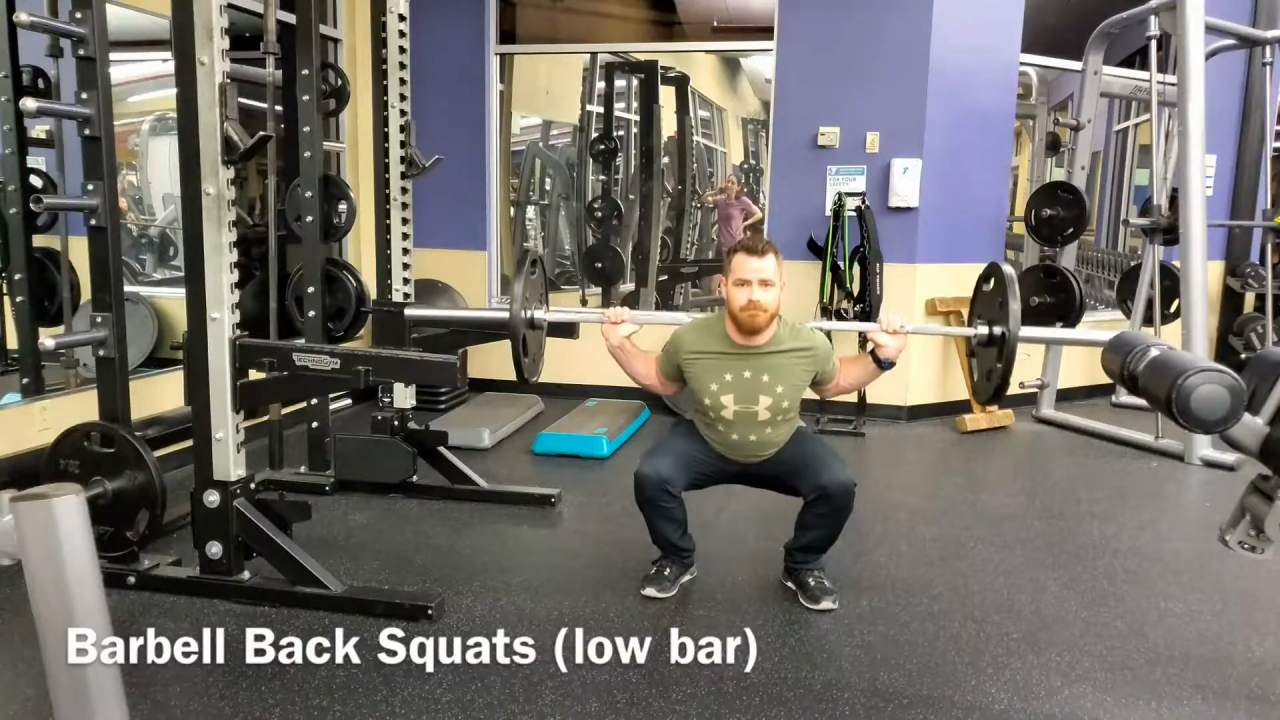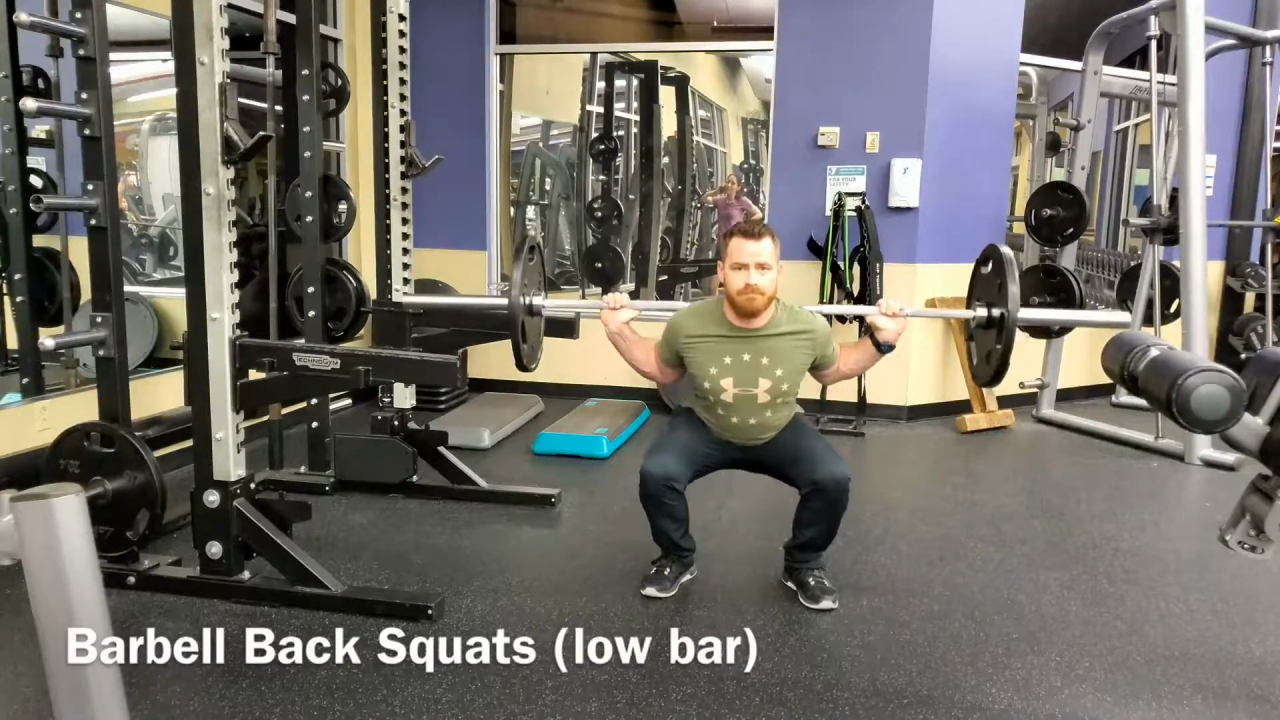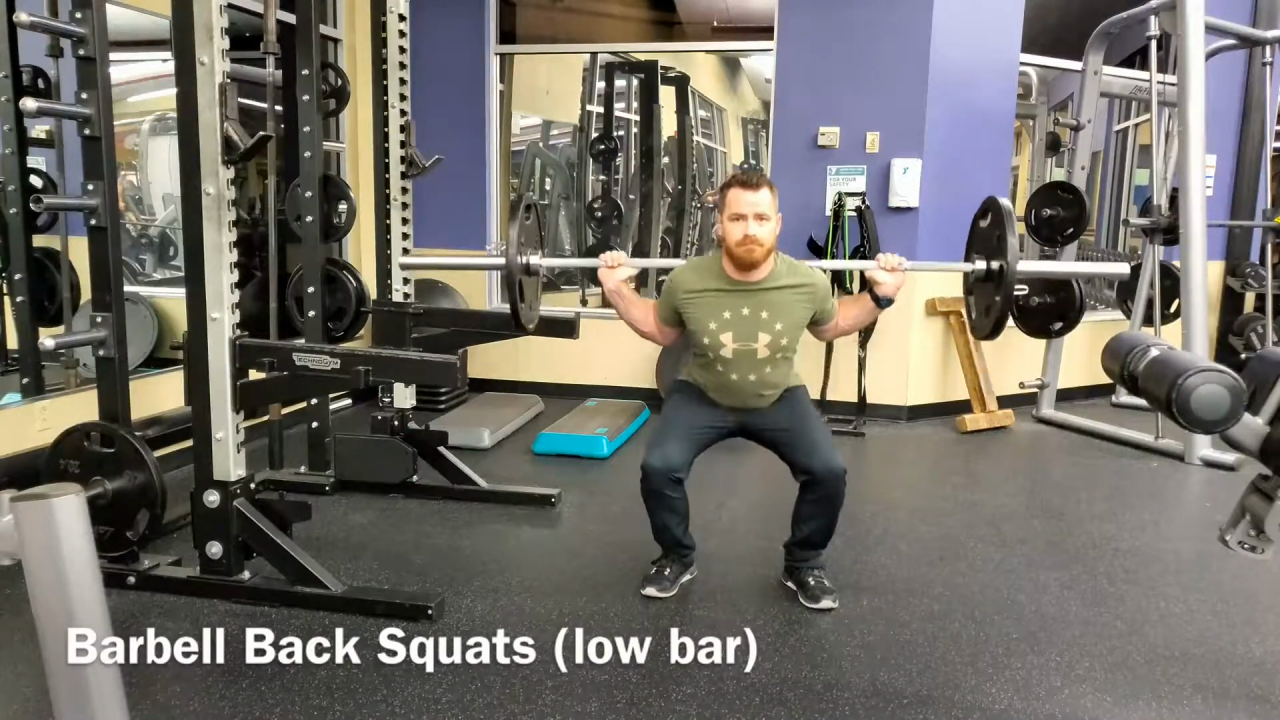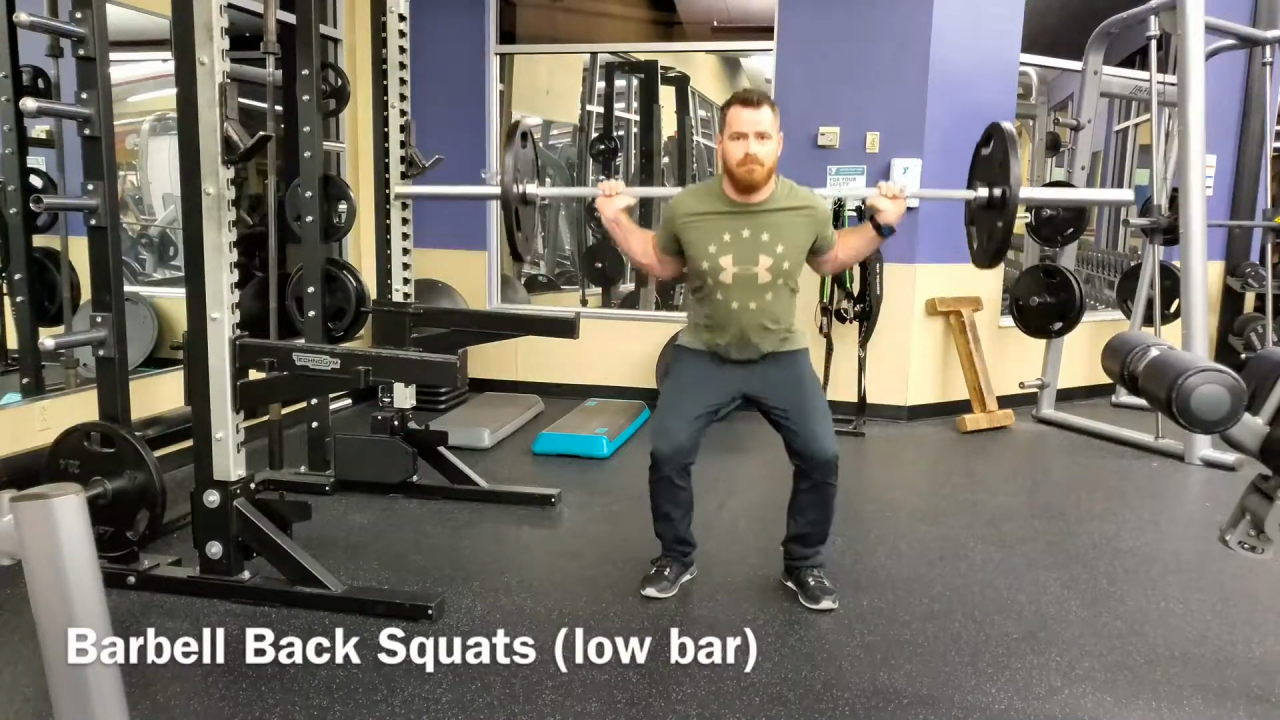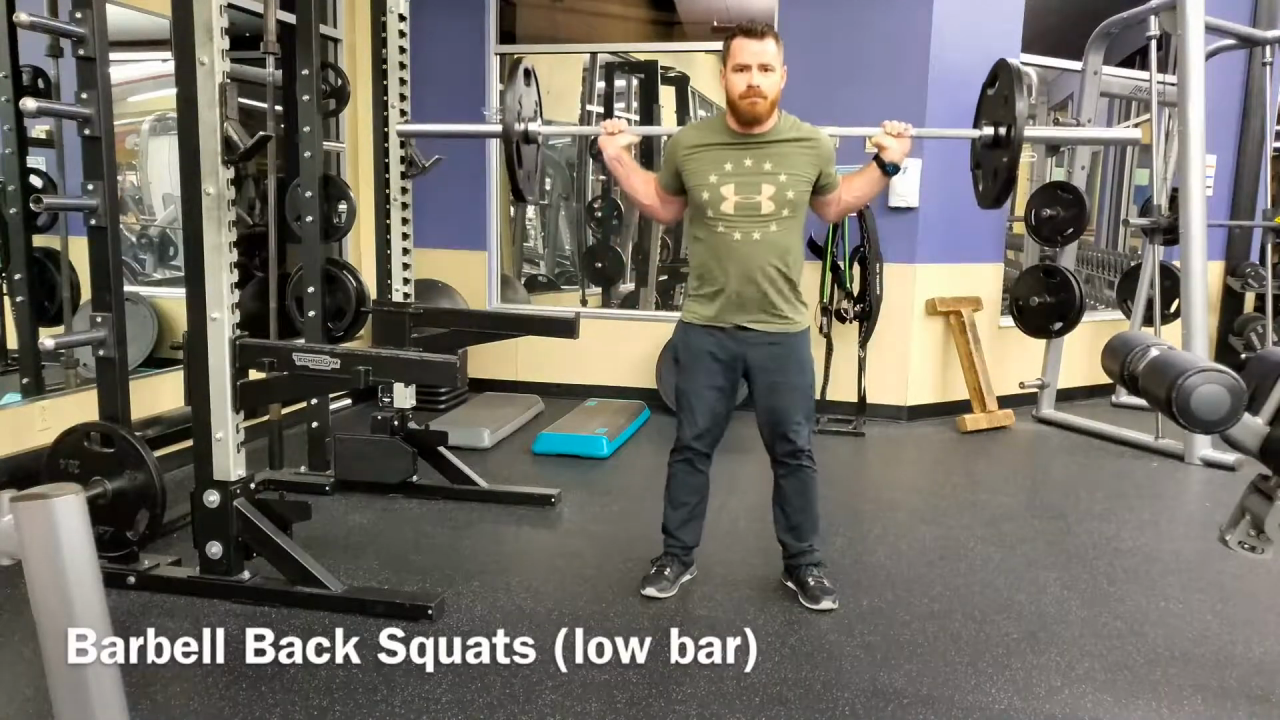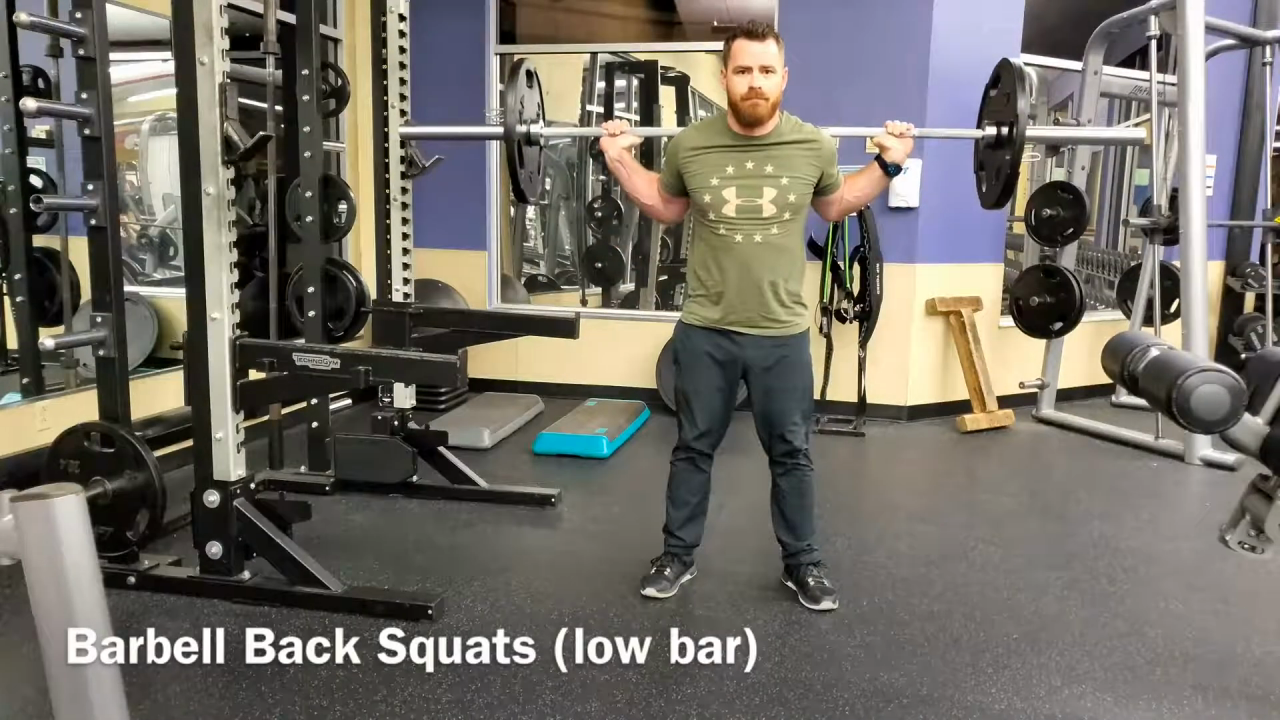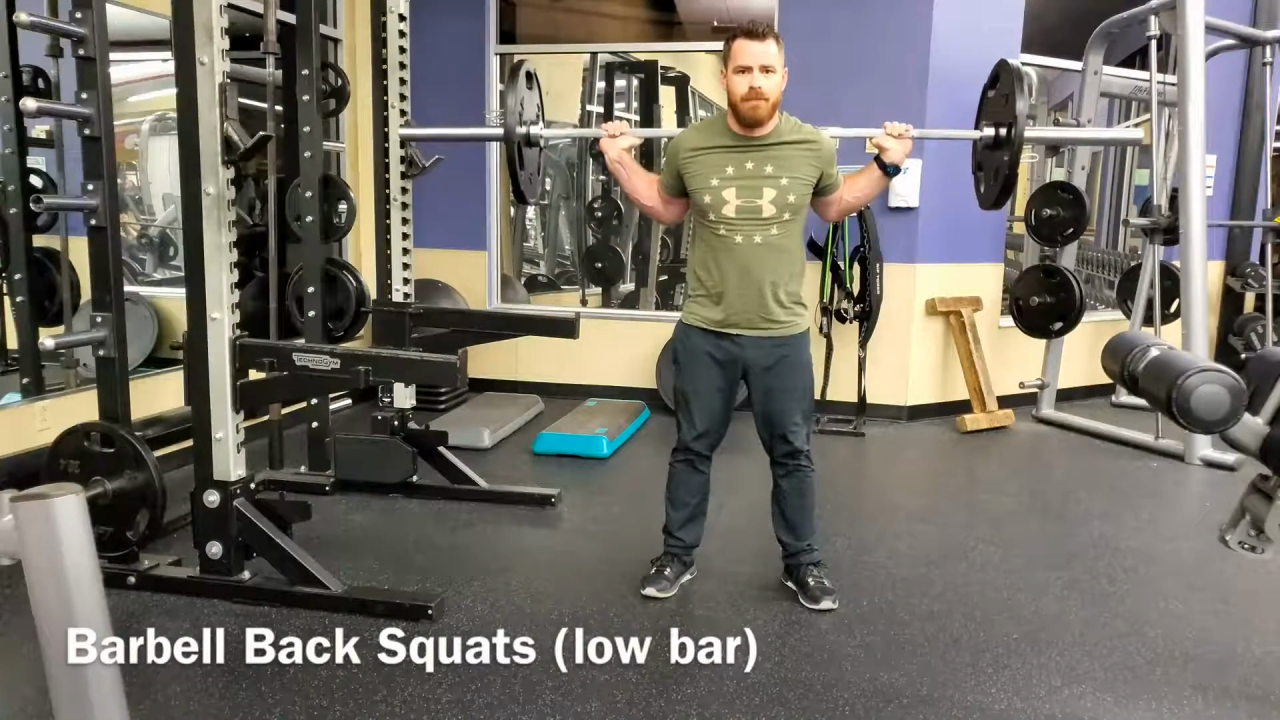
dt=0.4s
person 1, frame 1
left shoulder: (810, 345)
right shoulder: (690, 341)
left elbow: (833, 384)
right elbow: (662, 382)
left wrist: (880, 359)
right wrist: (619, 345)
left hip: (782, 448)
right hip: (705, 444)
left knee: (838, 485)
right knee: (651, 477)
left ankle: (803, 566)
right ankle: (676, 559)
person 1, frame 2
left shoulder: (809, 329)
right shoulder: (688, 325)
left elbow: (832, 370)
right elbow: (662, 371)
left wrist: (880, 341)
right wrist: (618, 330)
left hip: (780, 432)
right hip: (705, 429)
left knee: (833, 480)
right knee: (657, 474)
left ankle: (802, 566)
right ankle: (677, 558)
person 1, frame 3
left shoulder: (808, 283)
right shoulder: (686, 281)
left elbow: (830, 327)
right elbow: (661, 331)
left wrist: (879, 296)
right wrist: (617, 290)
left hip: (778, 398)
right hip: (701, 396)
left knee: (828, 471)
right knee: (659, 467)
left ankle: (803, 564)
right ankle: (676, 558)
person 1, frame 4
left shoulder: (809, 209)
right shoulder: (685, 208)
left elbow: (830, 261)
right elbow: (661, 265)
left wrist: (880, 225)
right wrist: (616, 221)
left hip: (780, 355)
right hip: (703, 353)
left knee: (821, 456)
right knee: (668, 452)
left ankle: (803, 563)
right ankle: (675, 558)
person 1, frame 5
left shoulder: (812, 144)
right shoulder: (687, 144)
left elbow: (832, 206)
right elbow: (664, 208)
left wrist: (886, 164)
right wrist: (618, 160)
left hip: (782, 331)
right hip: (704, 329)
left knee: (794, 452)
right knee: (692, 446)
left ankle: (802, 564)
right ankle: (677, 556)
person 1, frame 6
left shoulder: (814, 146)
right shoulder: (688, 146)
left elbow: (834, 205)
right elbow: (667, 208)
left wrist: (887, 165)
right wrist: (620, 163)
left hip: (782, 333)
right hip: (705, 330)
left knee: (790, 452)
right knee: (693, 447)
left ankle: (801, 562)
right ankle: (677, 555)
person 1, frame 7
left shoulder: (814, 146)
right shoulder: (688, 146)
left elbow: (834, 205)
right elbow: (666, 209)
left wrist: (886, 166)
right wrist: (619, 163)
left hip: (782, 332)
right hip: (705, 330)
left knee: (792, 453)
right knee: (692, 448)
left ankle: (802, 563)
right ankle: (677, 556)
